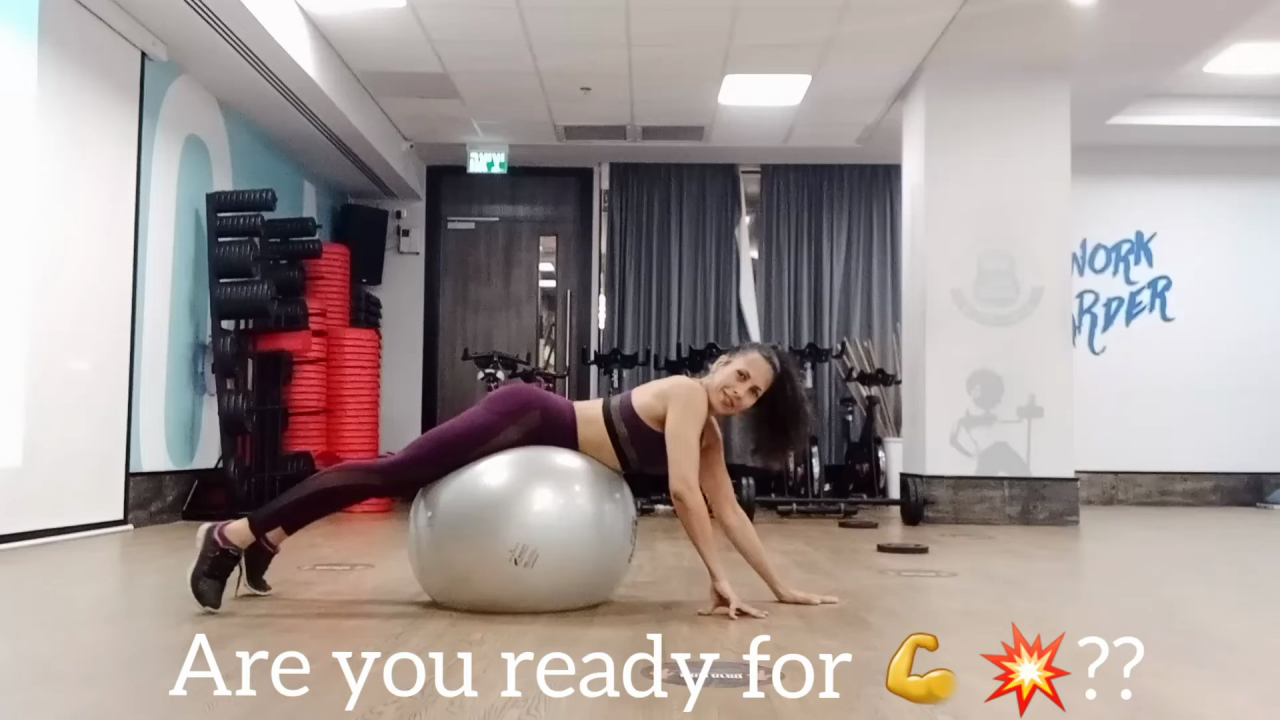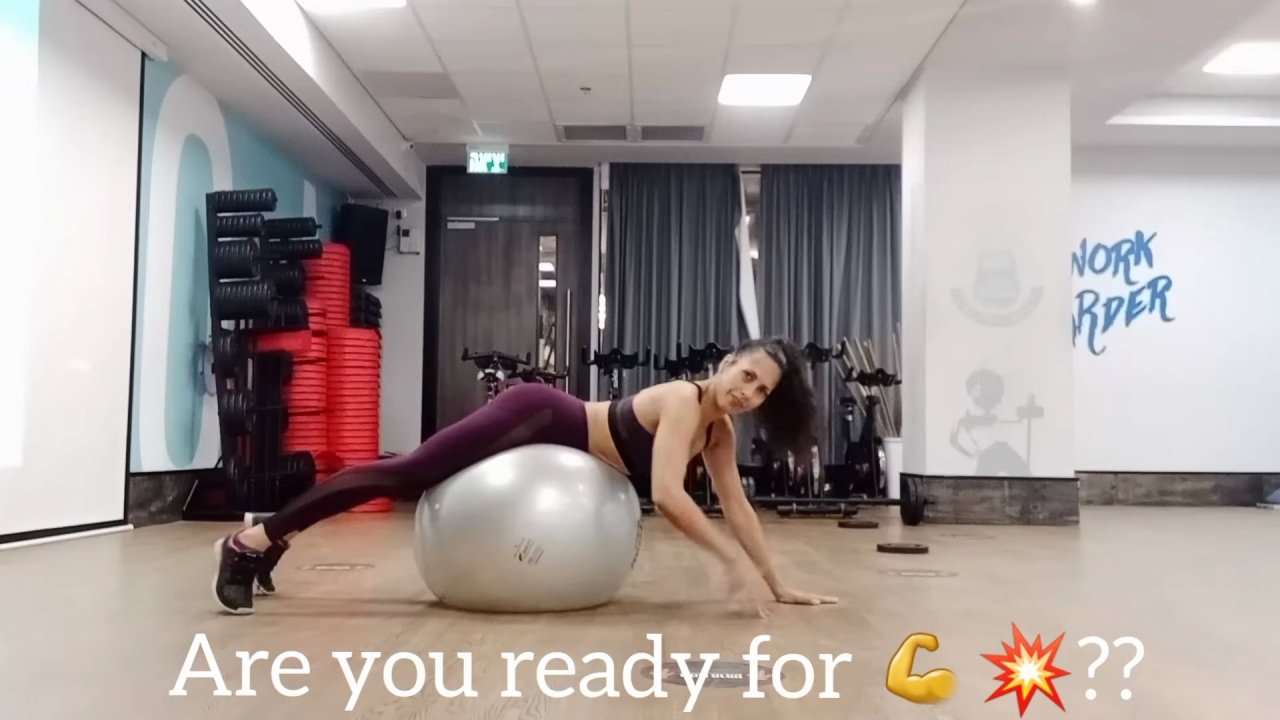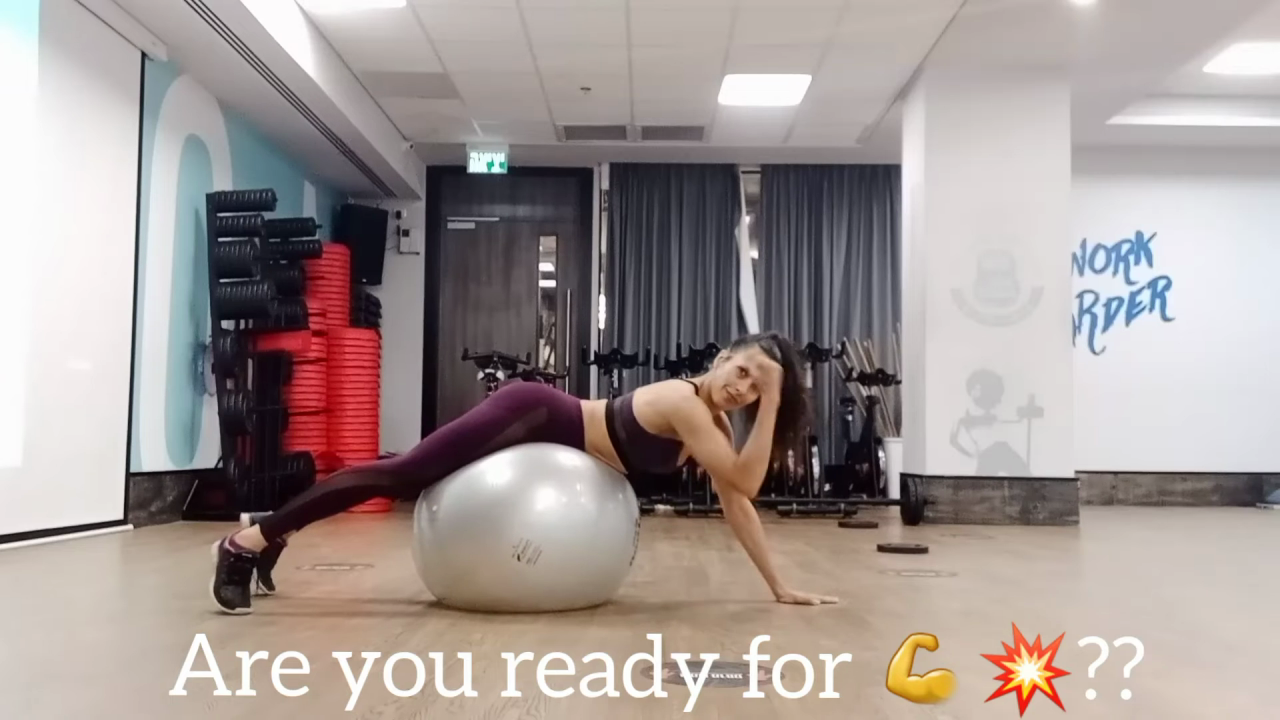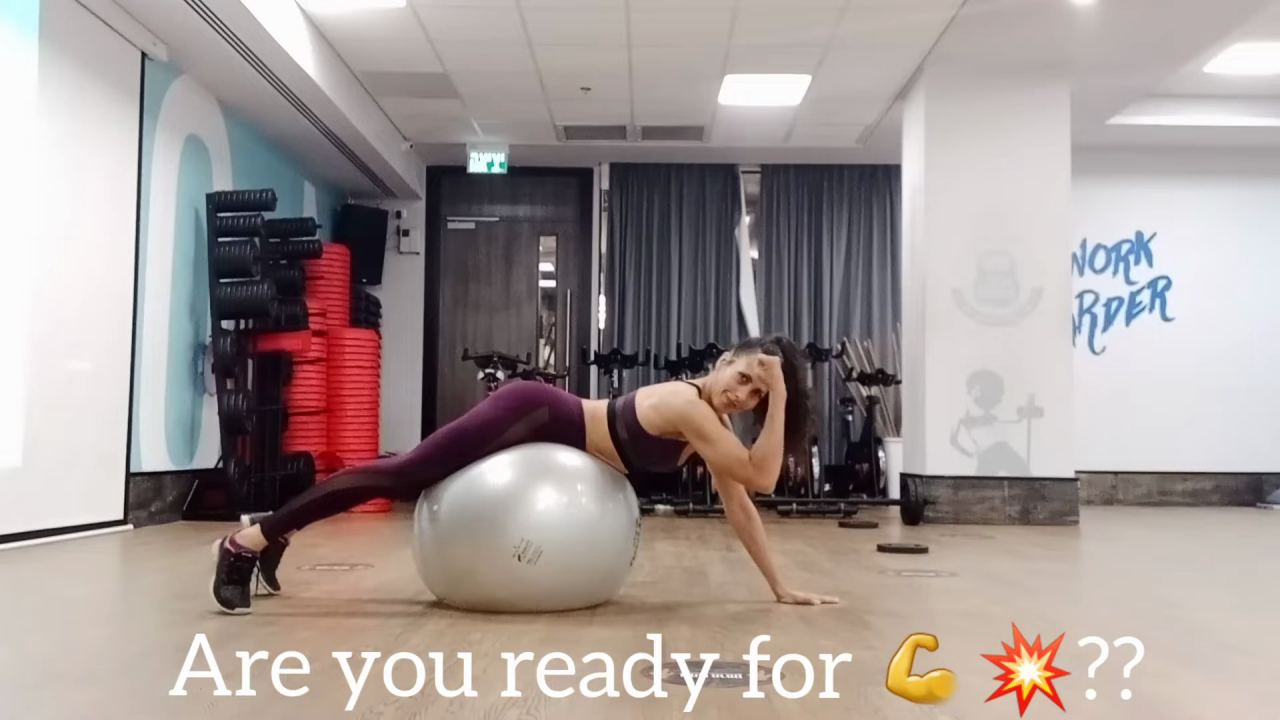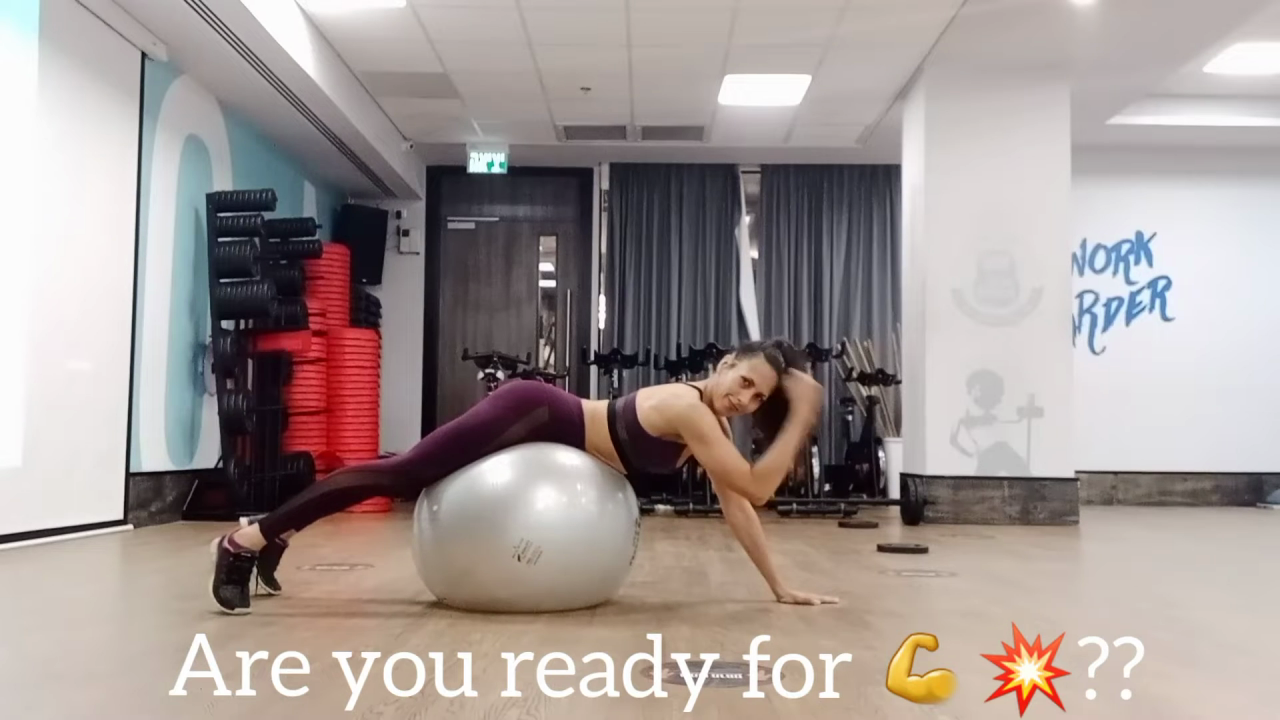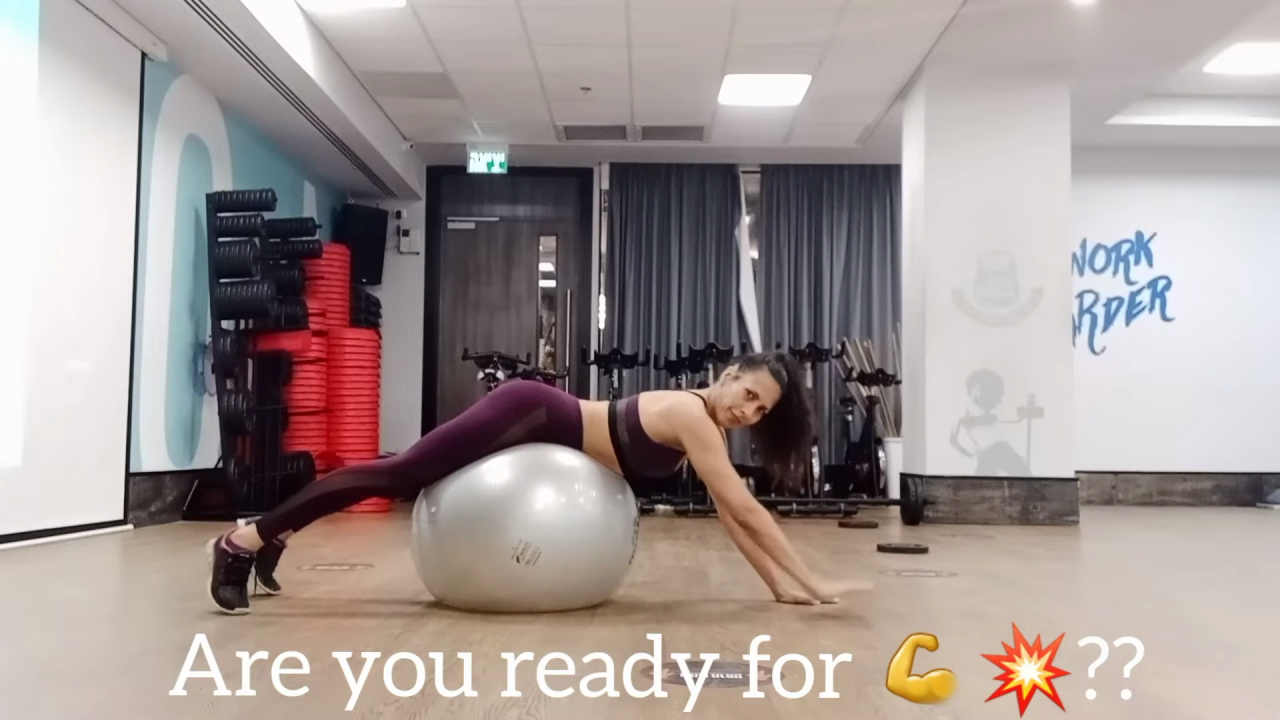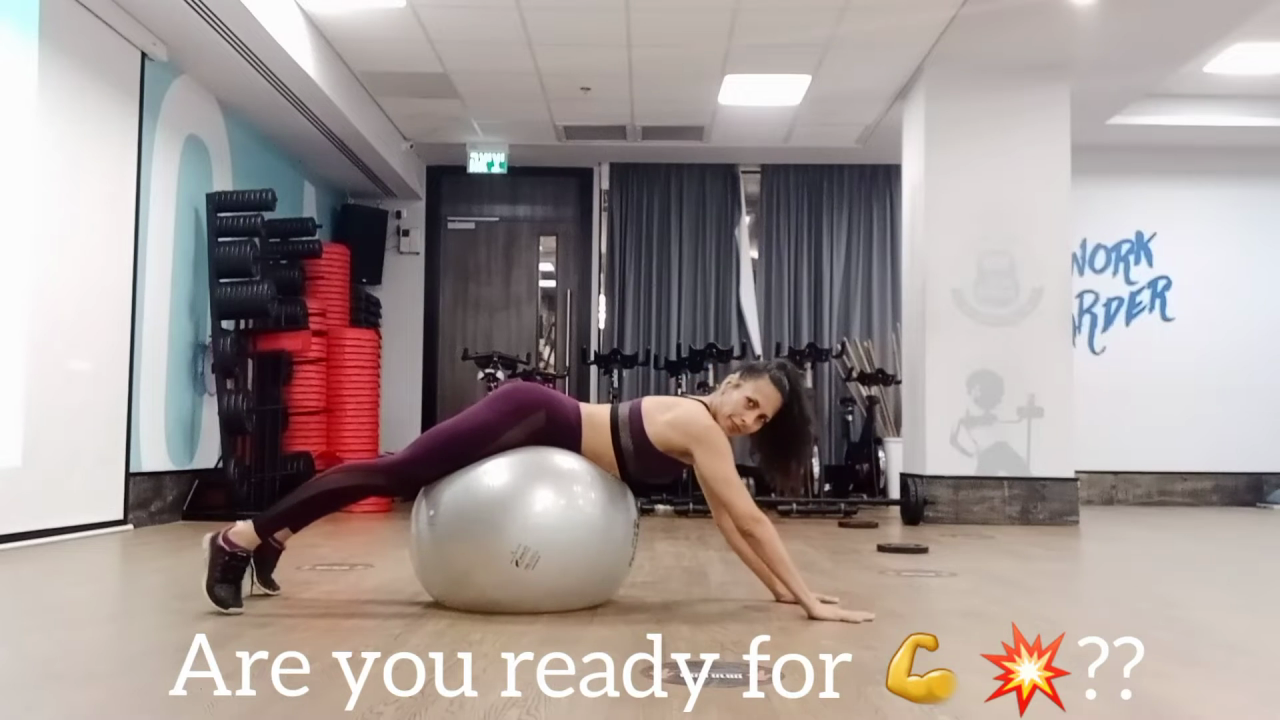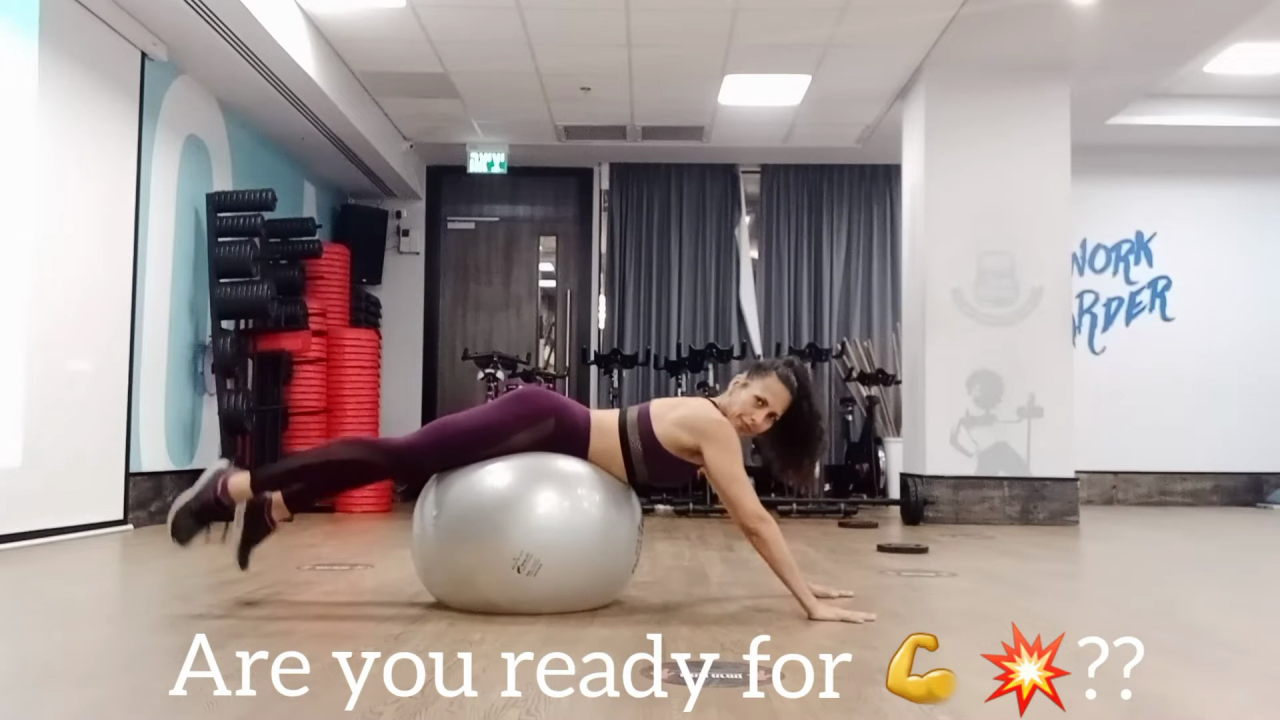
dt=0.4s
person 1, frame 1
left shoulder: (710, 433)
right shoulder: (687, 395)
left elbow: (727, 510)
right elbow: (682, 491)
left wrist: (781, 586)
right wrist: (719, 579)
left hip: (540, 442)
right hip: (525, 419)
left knee: (402, 478)
right knee: (389, 475)
left ankle: (267, 536)
right ankle: (231, 535)
person 1, frame 2
left shoulder: (719, 430)
right shoulder: (684, 401)
left elbow: (736, 505)
right elbow: (667, 496)
left wrist: (779, 584)
right wrist: (734, 562)
left hip: (551, 439)
right hip: (535, 419)
left knee: (415, 479)
right knee: (401, 476)
left ankle: (273, 533)
right ankle: (251, 539)
person 1, frame 3
left shoulder: (714, 418)
right shoulder: (686, 403)
left elbow: (736, 504)
right elbow: (745, 483)
left wrist: (779, 587)
right wrist: (768, 410)
left hip: (546, 433)
right hip: (530, 417)
left knee: (412, 478)
right knee: (399, 477)
left ankle: (272, 531)
right ankle: (248, 541)
person 1, frame 4
left shoulder: (712, 419)
right shoulder: (690, 406)
left elbow: (738, 502)
right elbow: (761, 477)
left wrist: (781, 587)
right wrist: (782, 399)
left hip: (545, 430)
right hip: (531, 417)
left knee: (411, 478)
right knee: (399, 476)
left ankle: (273, 531)
right ankle: (247, 540)
person 1, frame 5
left shoulder: (711, 420)
right shoulder: (690, 408)
left elbow: (734, 504)
right elbow: (753, 487)
left wrist: (780, 586)
right wrist: (803, 418)
left hip: (544, 430)
right hip: (531, 417)
left knee: (409, 476)
right knee: (399, 476)
left ankle: (276, 536)
right ankle: (246, 539)
person 1, frame 6
left shoulder: (709, 426)
right shoulder: (692, 417)
left elbow: (732, 518)
right elbow: (746, 510)
left wrist: (779, 587)
right wrist: (813, 582)
left hip: (541, 428)
right hip: (530, 416)
left knee: (410, 476)
right knee: (398, 475)
left ankle: (271, 538)
right ankle: (243, 540)
person 1, frame 7
left shoulder: (710, 432)
right shoulder: (698, 423)
left elbow: (728, 522)
right elbow: (750, 520)
left wrist: (774, 585)
right wrist: (807, 600)
left hip: (542, 427)
right hip: (530, 419)
left knee: (408, 474)
right knee: (397, 473)
left ankle: (277, 533)
right ankle: (240, 536)
person 1, frame 8
left shoulder: (711, 429)
right shoulder: (710, 423)
left elbow: (741, 519)
right elbow: (755, 519)
left wrist: (799, 580)
right wrist: (810, 602)
left hip: (548, 433)
right hip: (540, 425)
left knee: (407, 467)
right knee: (399, 456)
left ankle: (269, 507)
right ankle: (234, 484)
